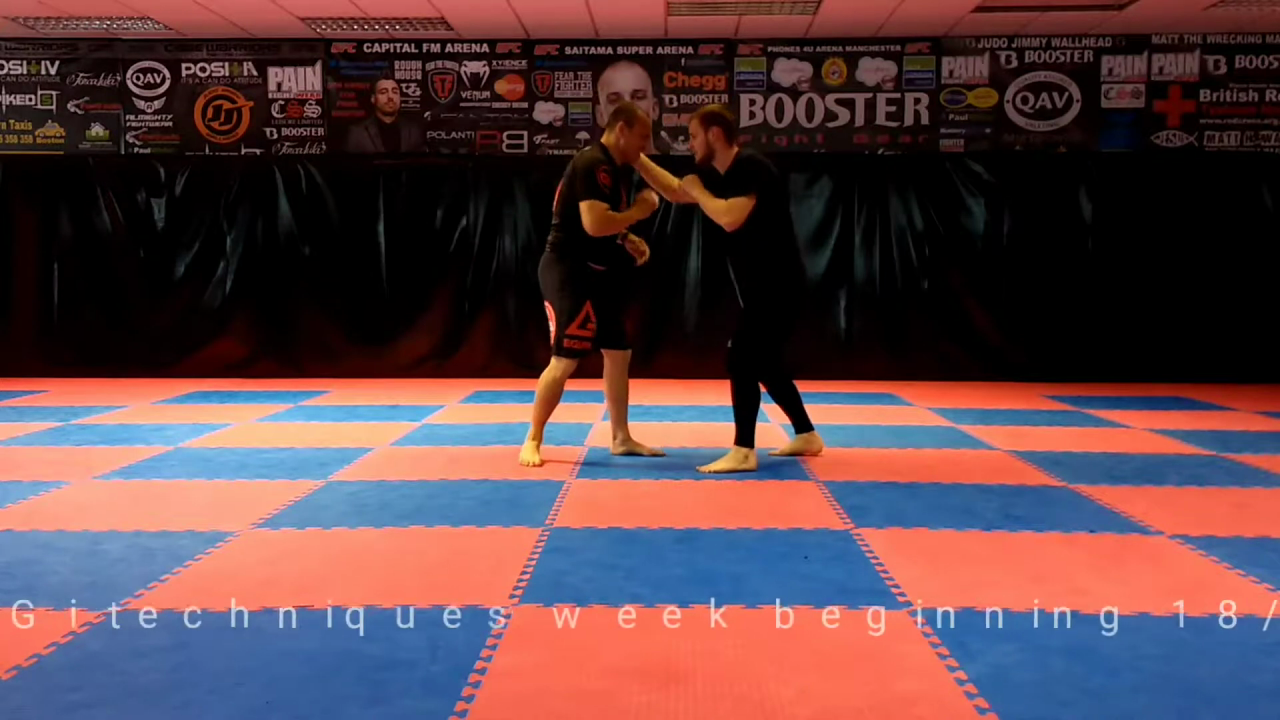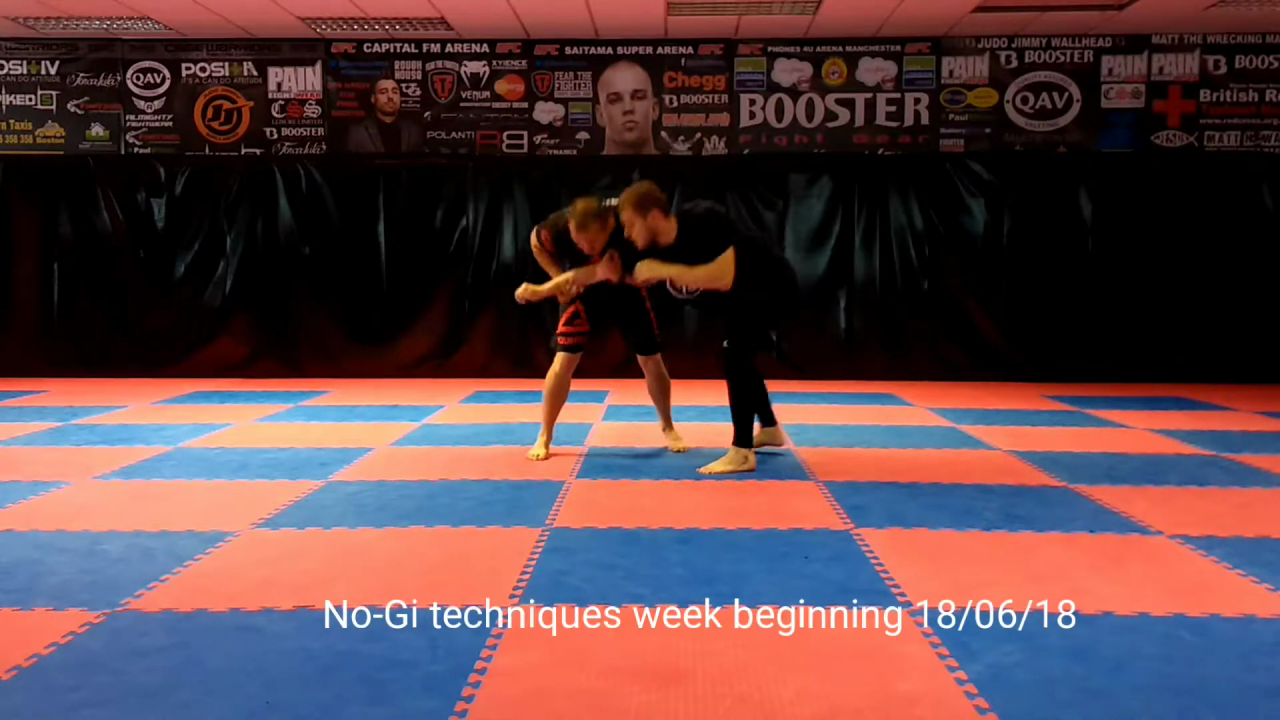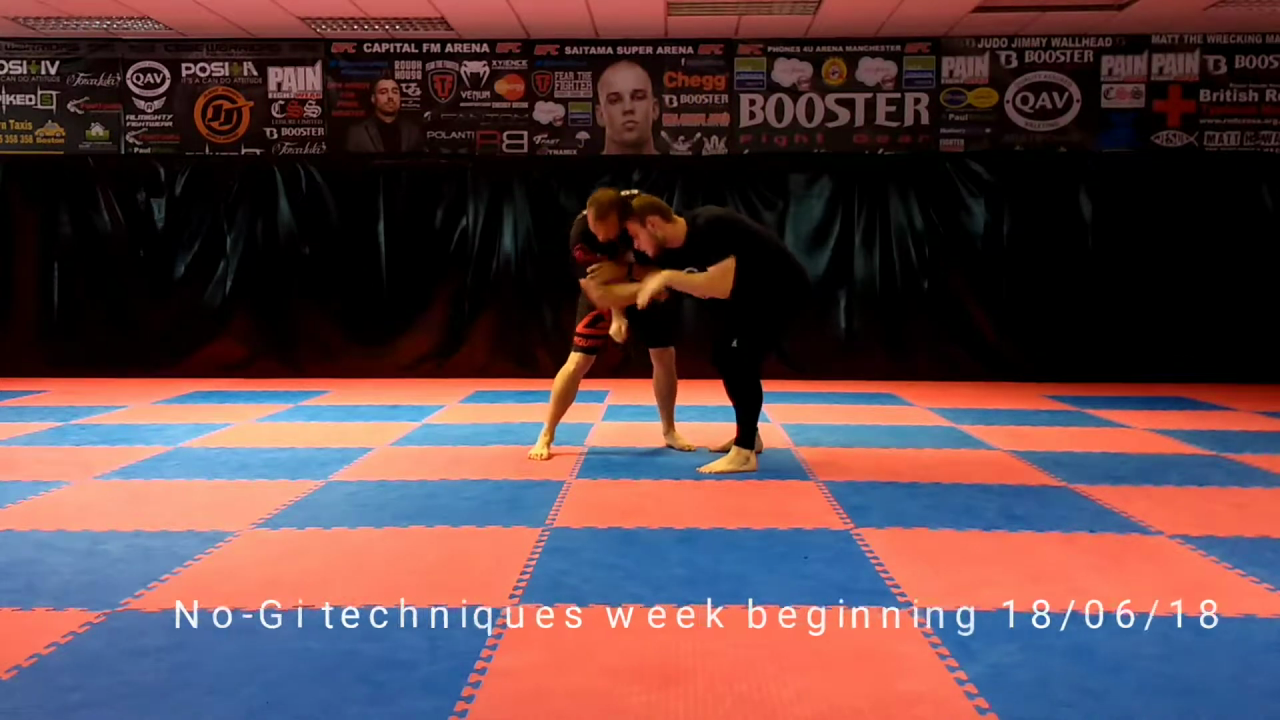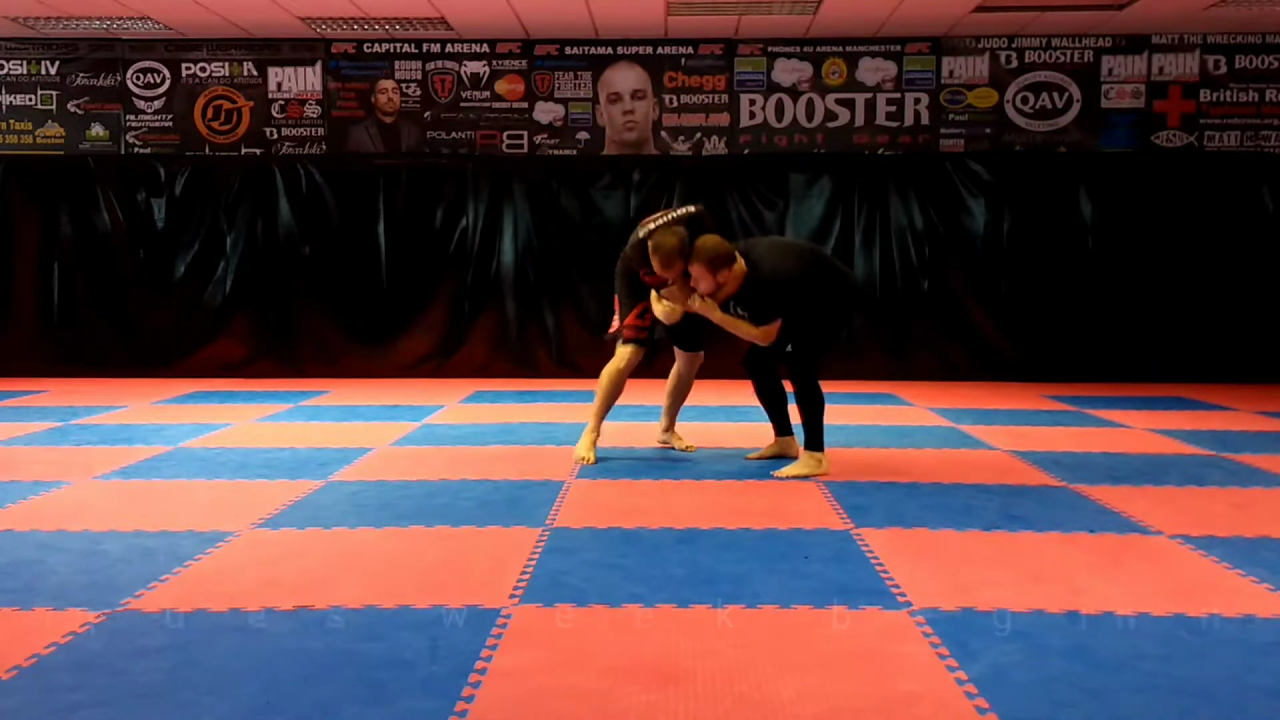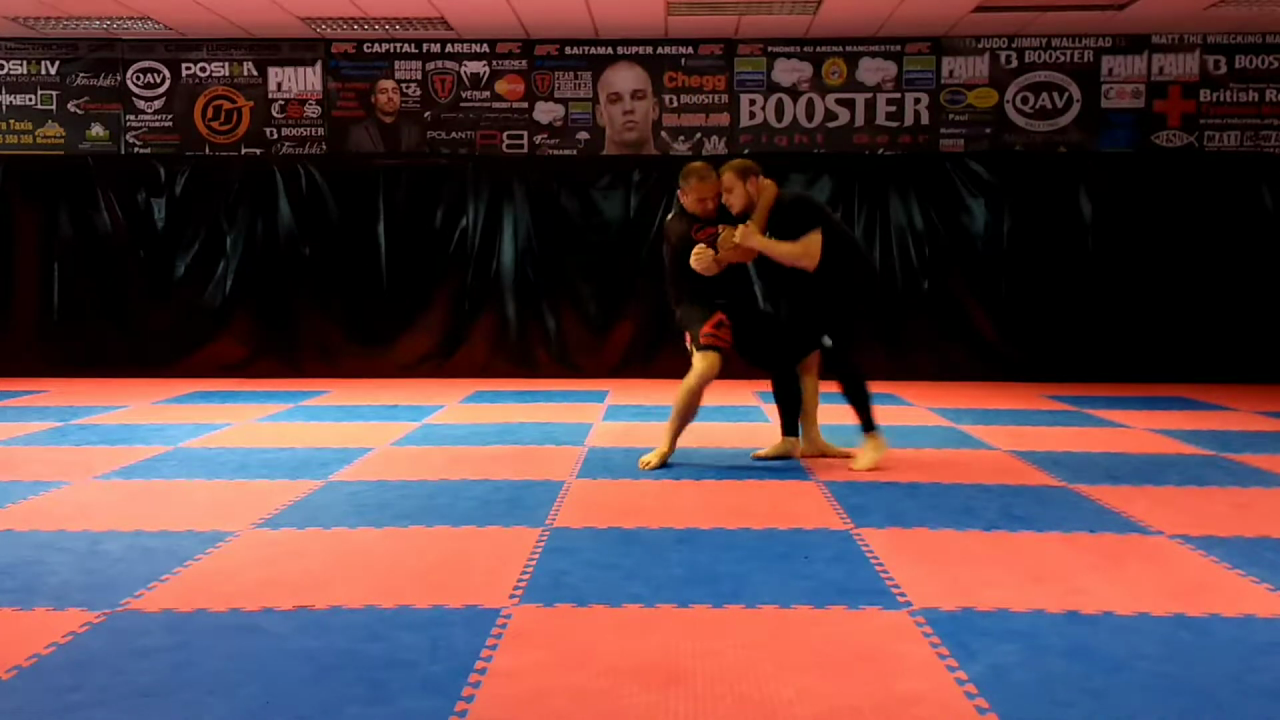
dt=1s
person 1, frame 1
left shoulder: (753, 167)
right shoulder: (718, 174)
left elbow: (731, 218)
right elbow: (676, 193)
left wrist: (698, 191)
right wrist: (636, 160)
left hip: (776, 284)
right hip: (761, 285)
left knee: (741, 357)
right knee: (764, 362)
left ankle: (743, 451)
right ankle: (807, 436)
person 1, frame 2
left shoulder: (703, 221)
right shoulder: (652, 250)
left elbow: (724, 276)
left wrist: (665, 270)
left hip: (770, 286)
right hip: (742, 295)
left knee: (737, 356)
right knee: (739, 359)
left ankle: (742, 452)
right ankle: (768, 427)
person 1, frame 3
left shoulder: (710, 228)
right shoulder: (672, 248)
left elbow: (720, 285)
right elbow: (653, 286)
left wrist: (665, 278)
right wrist: (610, 293)
left hip: (781, 291)
right hip: (747, 295)
left knee: (740, 362)
right knee: (724, 357)
left ankle: (744, 453)
right ankle: (748, 434)
person 1, frame 4
left shoulder: (766, 282)
right shoulder: (730, 260)
left elbow: (765, 337)
left wrist: (714, 314)
left hip: (829, 296)
right hip: (798, 299)
left knee: (798, 363)
right knee: (757, 362)
left ankle: (815, 456)
right ankle: (785, 440)
person 1, frame 5
left shoulder: (796, 207)
left elbow: (809, 258)
left wrist: (757, 242)
left hip: (843, 286)
right hip: (802, 296)
left knee: (836, 358)
right knee: (780, 357)
left ankle: (872, 438)
person 2, frame 1
left shoulder: (618, 168)
right shoulder: (593, 165)
right elbow: (594, 224)
left wrist: (630, 240)
right wrist: (638, 211)
left hip: (599, 271)
right hip: (568, 270)
left knee: (619, 354)
right knee: (565, 361)
left ankle: (621, 438)
right ankle: (532, 439)
person 2, frame 2
right shoulder: (560, 227)
right elbow: (536, 243)
left wrist: (618, 273)
right wrist: (560, 281)
left hip: (625, 285)
right hip: (584, 288)
left knee: (651, 360)
right knee: (565, 359)
left ankle: (667, 427)
right ankle: (544, 438)
person 2, frame 3
right shoulder: (581, 232)
left wrist: (625, 271)
left knee: (665, 357)
right knee: (579, 361)
left ankle: (669, 431)
right ankle: (546, 437)
person 2, frame 4
left shoulder: (696, 223)
right shoulder: (638, 253)
right elbow: (684, 301)
left hip: (675, 292)
right hip: (636, 284)
left knee: (692, 357)
right knee: (627, 357)
left ankle: (666, 429)
right ankle: (590, 434)
person 2, frame 5
left shoulder: (718, 207)
right shoulder: (682, 228)
right elbow: (741, 252)
right wrist: (763, 208)
left hip: (737, 295)
right hip: (701, 302)
left knee: (804, 354)
right knee: (706, 368)
left ankle: (809, 440)
right ankle: (666, 445)
